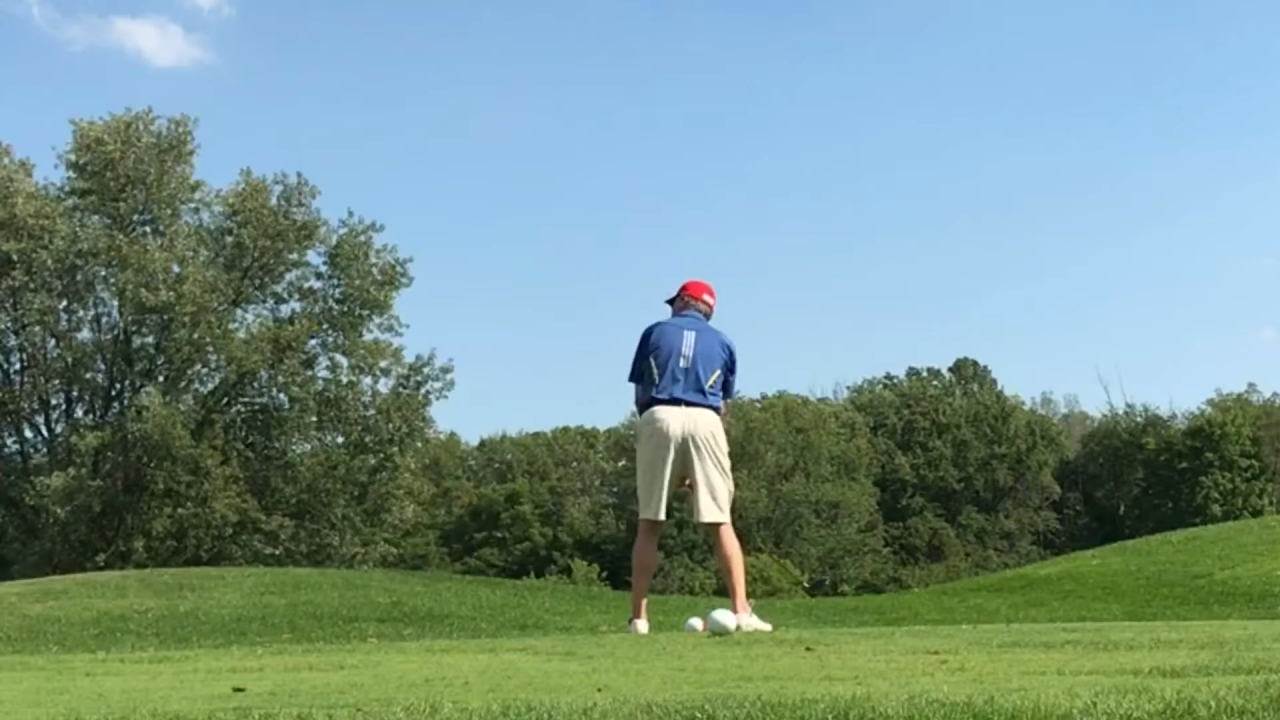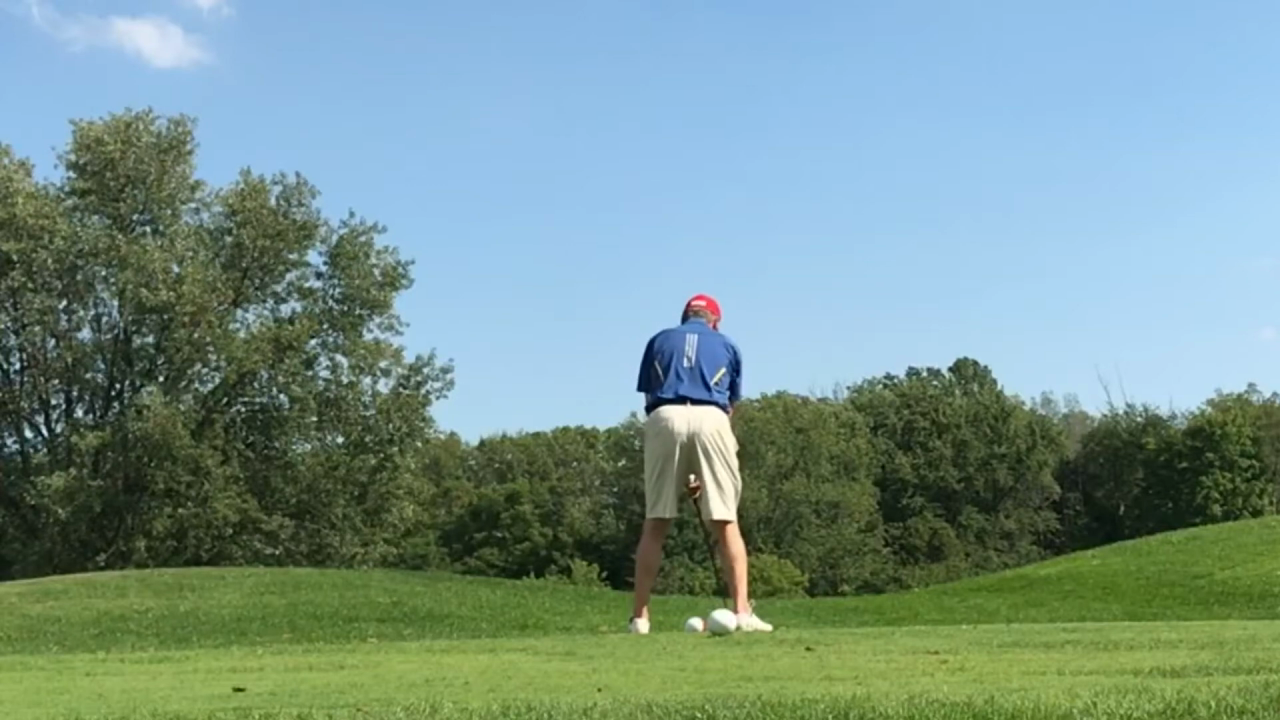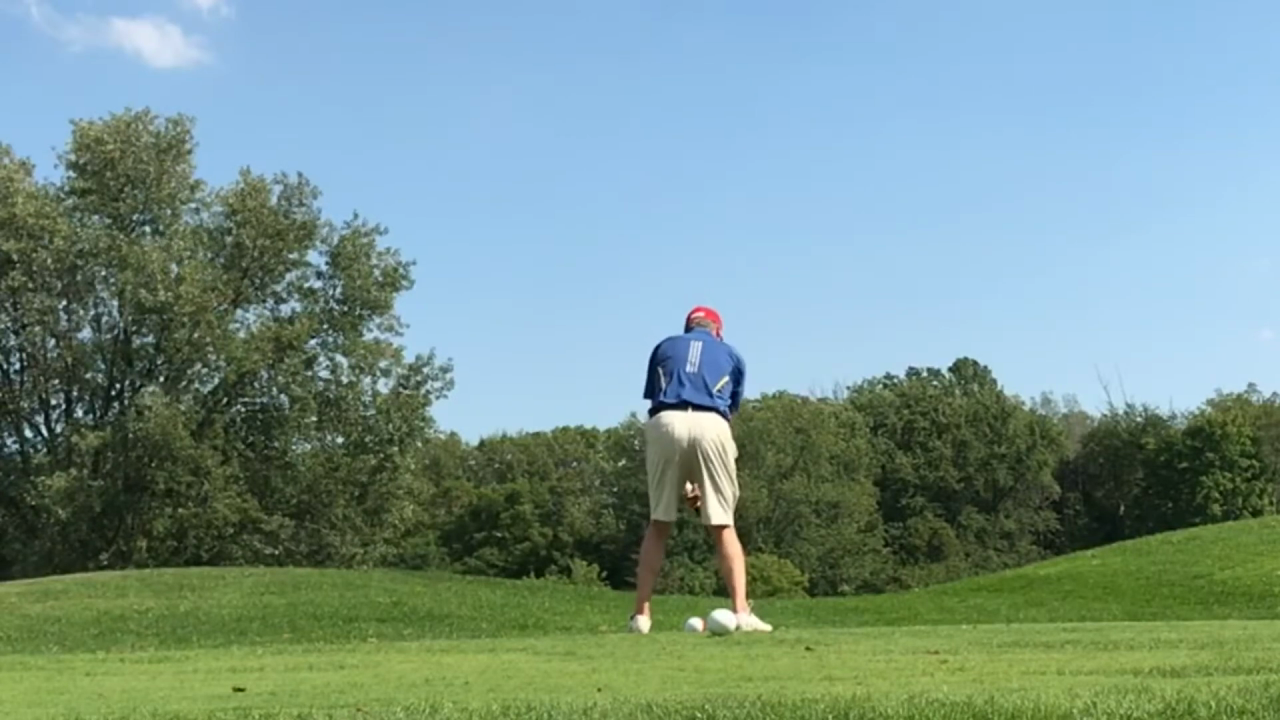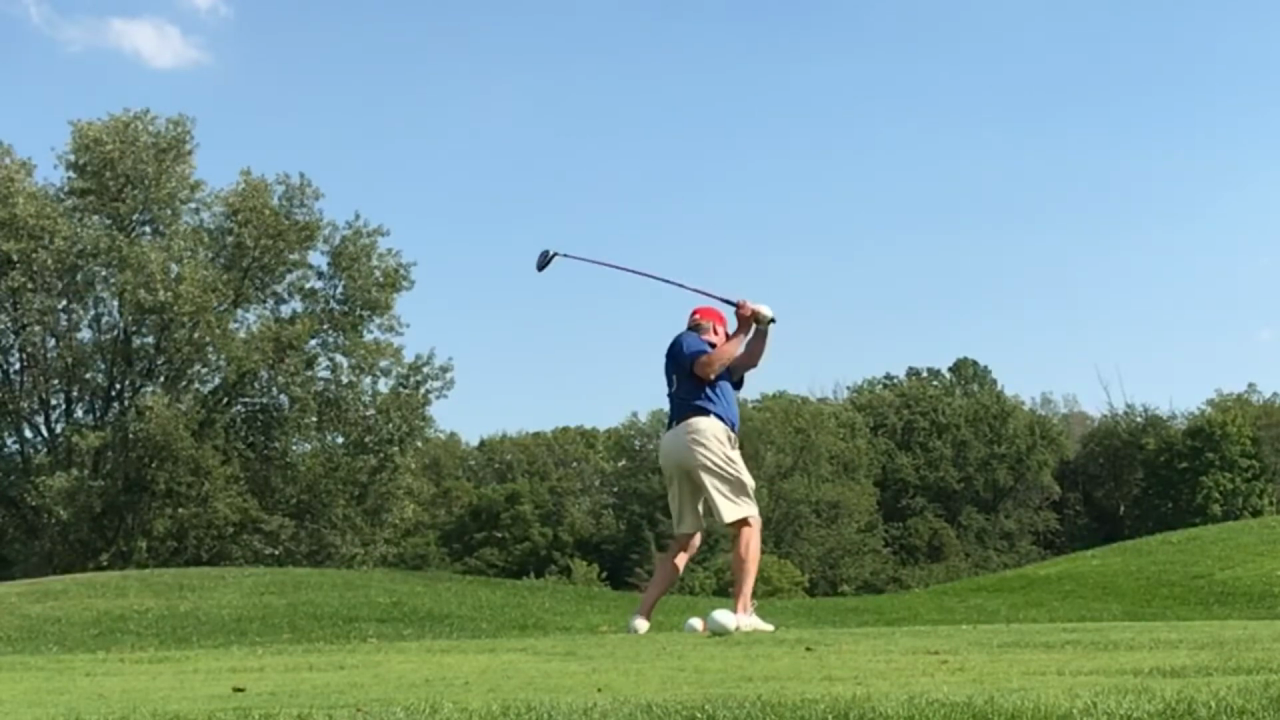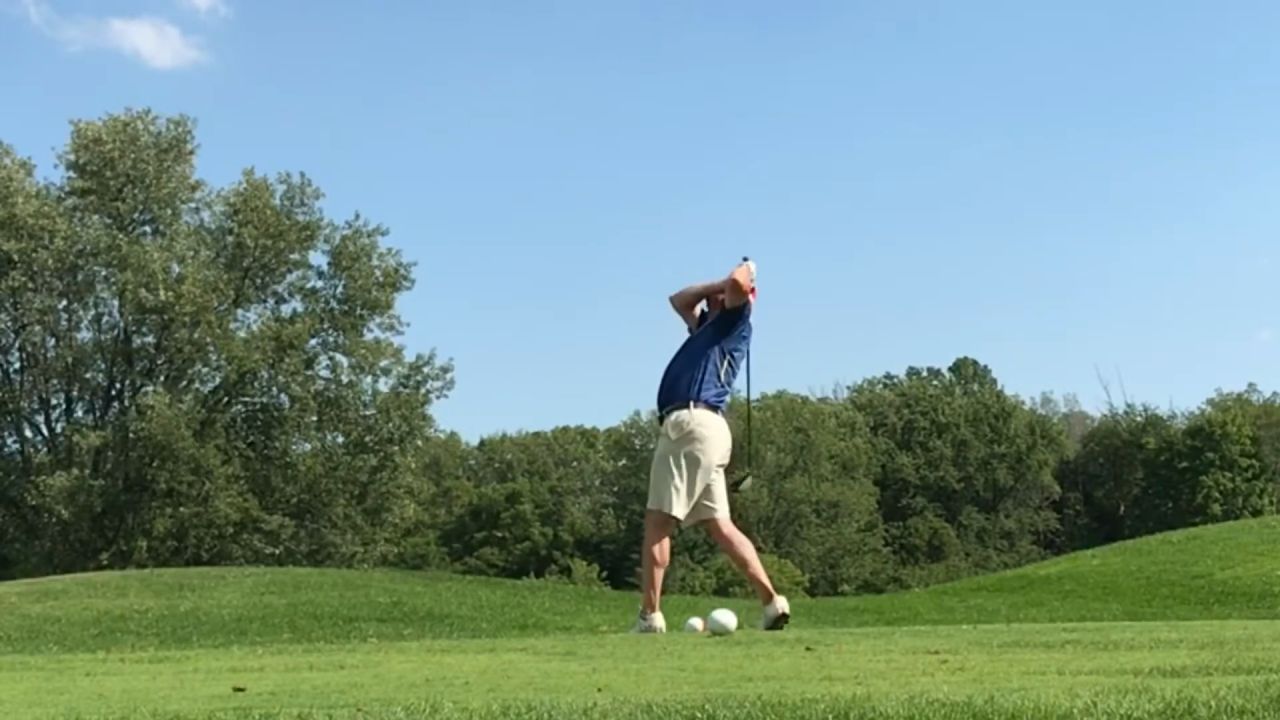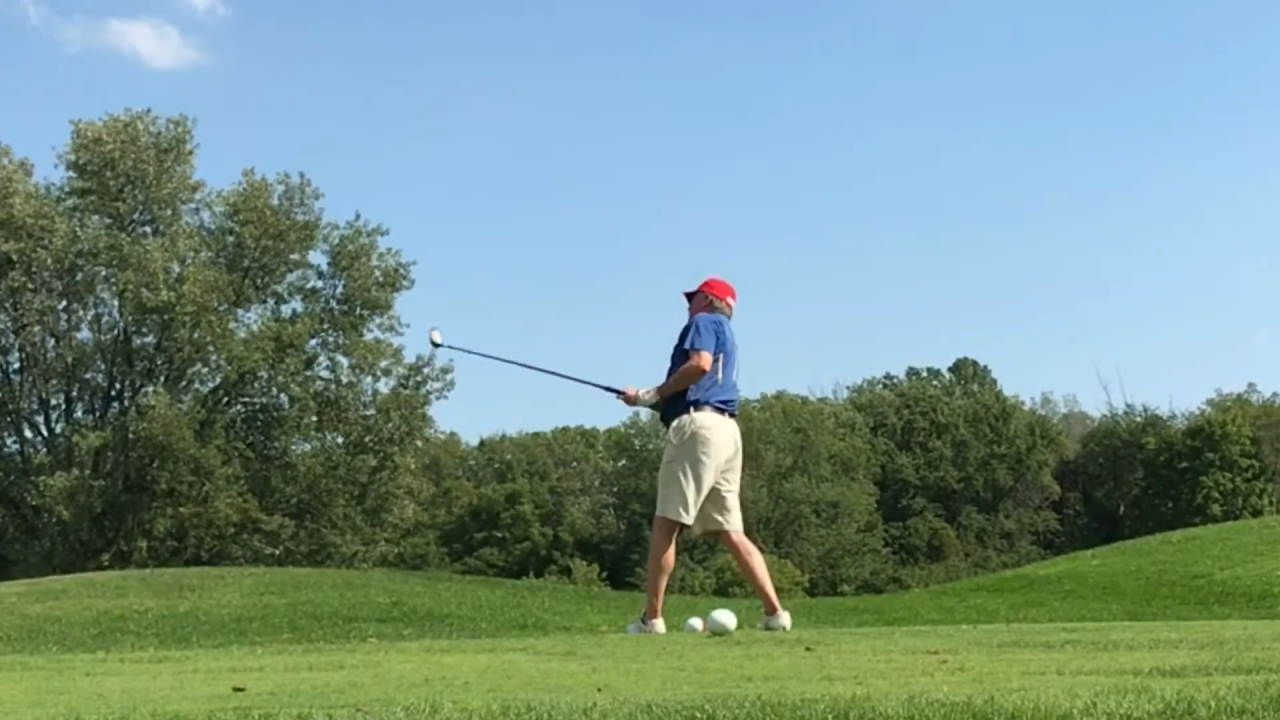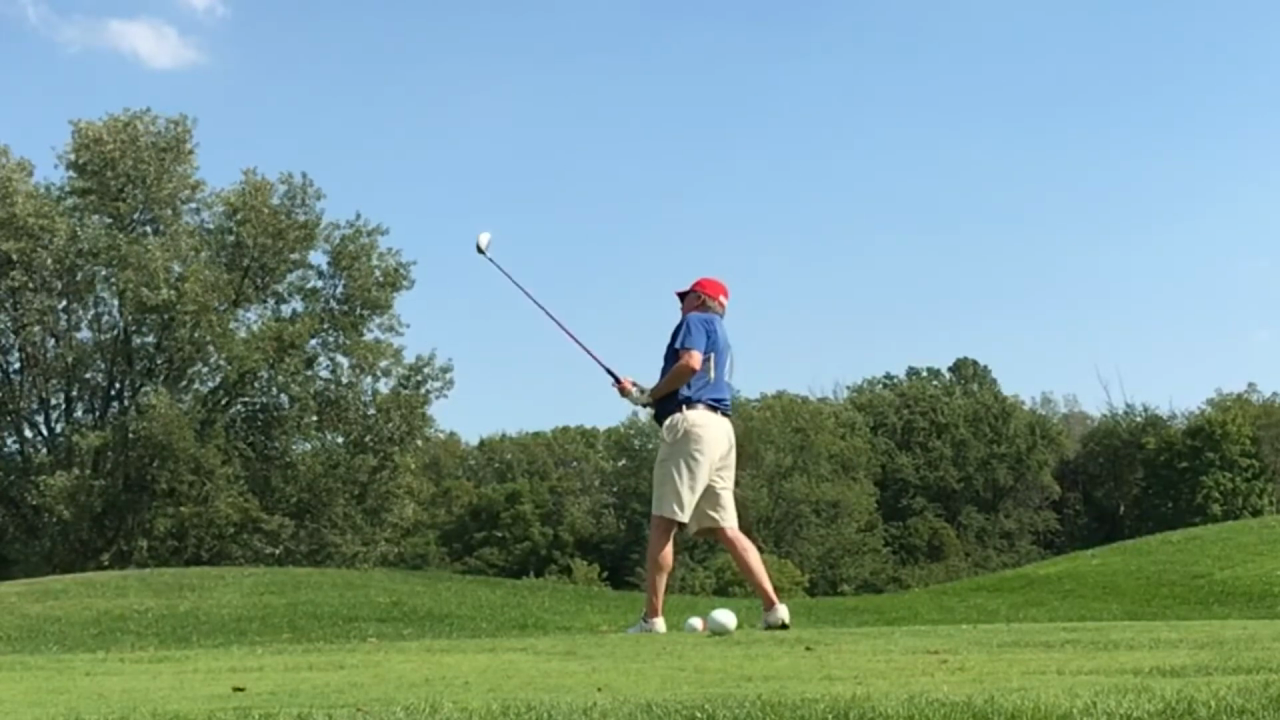
dt=0.7s
person 1, frame 1
left shoulder: (654, 332)
right shoulder: (722, 342)
left elbow: (640, 395)
left hip: (659, 420)
right hip: (703, 423)
left knee: (649, 525)
right knee: (720, 522)
left ankle: (639, 618)
right ankle: (742, 612)
person 1, frame 2
left shoulder: (659, 340)
right shoulder: (727, 345)
right wrist: (703, 472)
left hip: (664, 420)
right hip: (710, 421)
left knee: (655, 523)
right knee: (726, 522)
left ankle: (639, 617)
right ankle: (743, 612)
person 1, frame 3
left shoulder: (664, 348)
right shoulder: (732, 356)
right wrist: (698, 484)
left hip: (665, 425)
right hip: (710, 427)
left knee: (659, 525)
right knee: (723, 526)
left ankle: (641, 615)
right ankle: (742, 612)
person 1, frame 4
right shoulder: (685, 340)
left elbow: (745, 361)
right elbow: (707, 367)
left wrist: (760, 326)
right wrist: (742, 332)
left hip: (675, 447)
right hip: (703, 435)
left knee: (685, 541)
right knee: (748, 523)
left ankle: (641, 615)
right ankle: (743, 612)
person 1, frame 5
left shoulder: (738, 318)
right shoulder: (712, 323)
left elbow: (740, 285)
right elbow: (678, 300)
left wrist: (744, 272)
right wrist: (724, 282)
left hip: (692, 424)
right hip: (706, 427)
left knee: (658, 521)
right knee: (720, 525)
left ankle: (650, 615)
right ankle: (772, 601)
person 1, frame 6
left shoulder: (704, 322)
right shoulder: (725, 338)
left elbow: (700, 365)
left wrist: (653, 394)
right wrist: (647, 398)
left hip: (699, 428)
right hip: (725, 431)
left knee: (665, 525)
right knee: (731, 532)
left ankle: (651, 619)
right ankle: (775, 613)
person 1, frame 7
left shoulder: (696, 321)
right shoulder: (722, 340)
left elbow: (689, 364)
left wrist: (649, 395)
right wrist: (642, 394)
left hip: (692, 426)
right hip: (720, 429)
left knee: (662, 525)
right knee: (726, 528)
left ankle: (652, 618)
right ankle: (773, 607)
